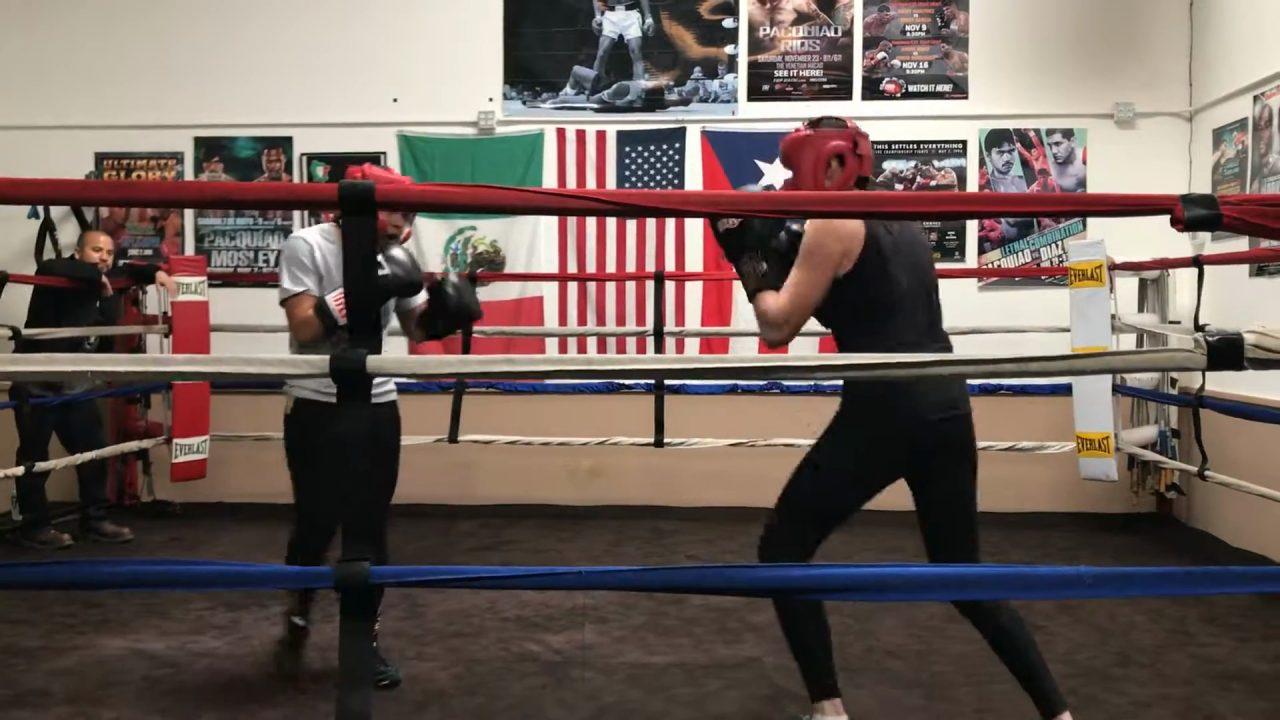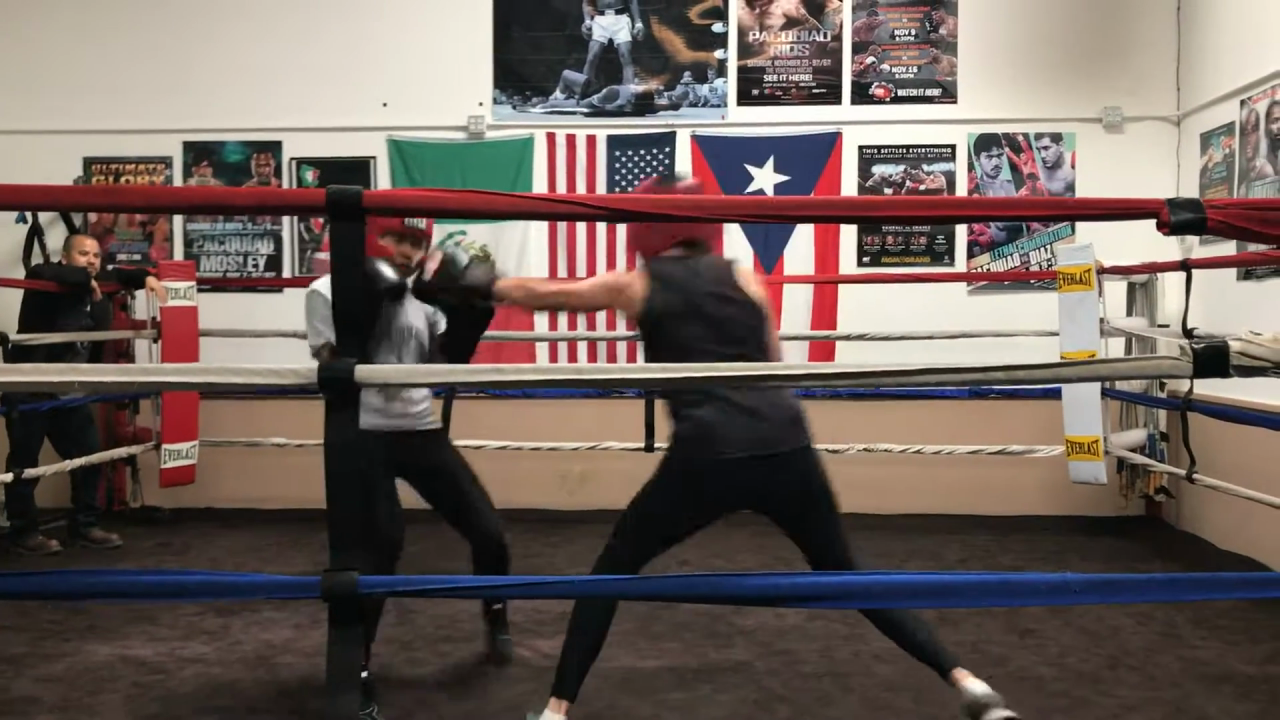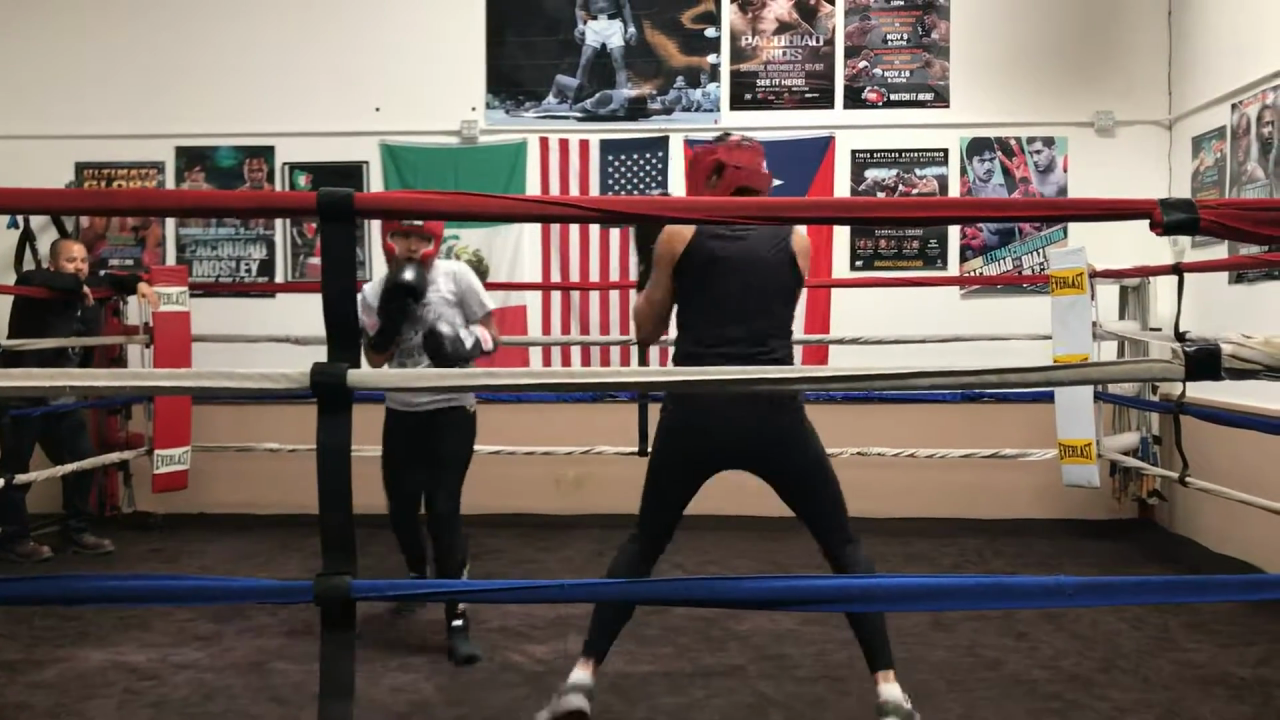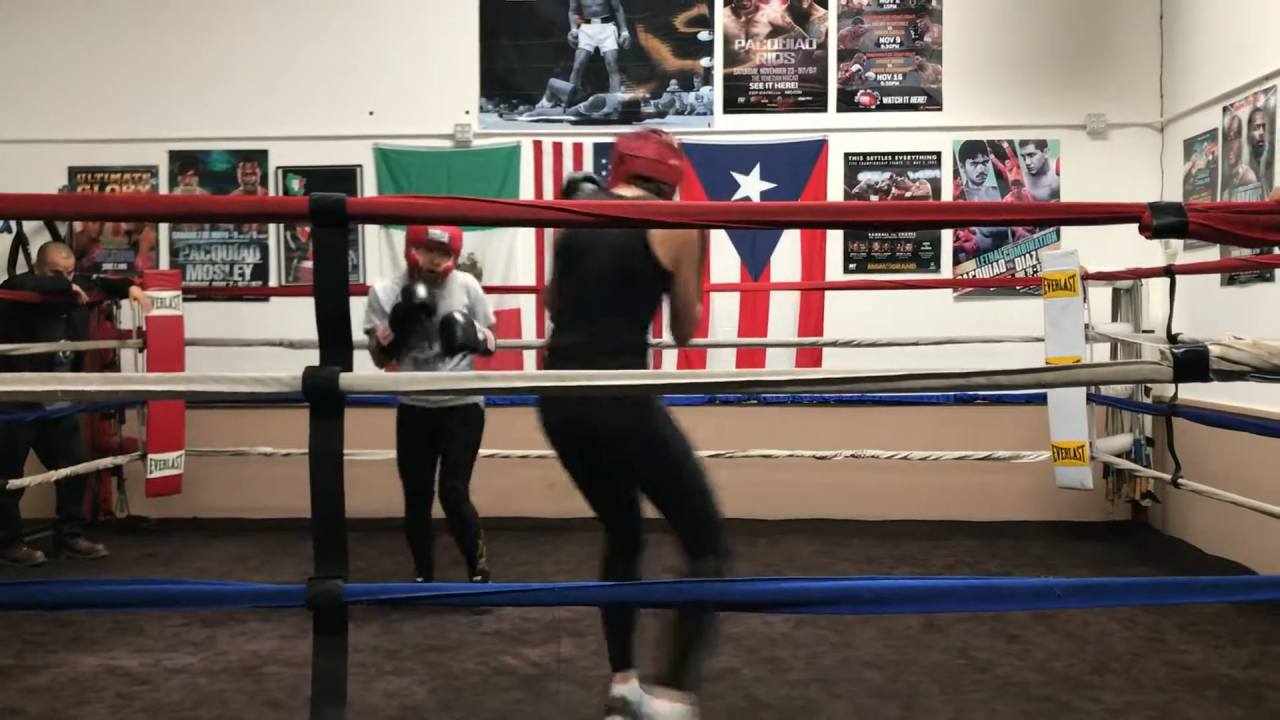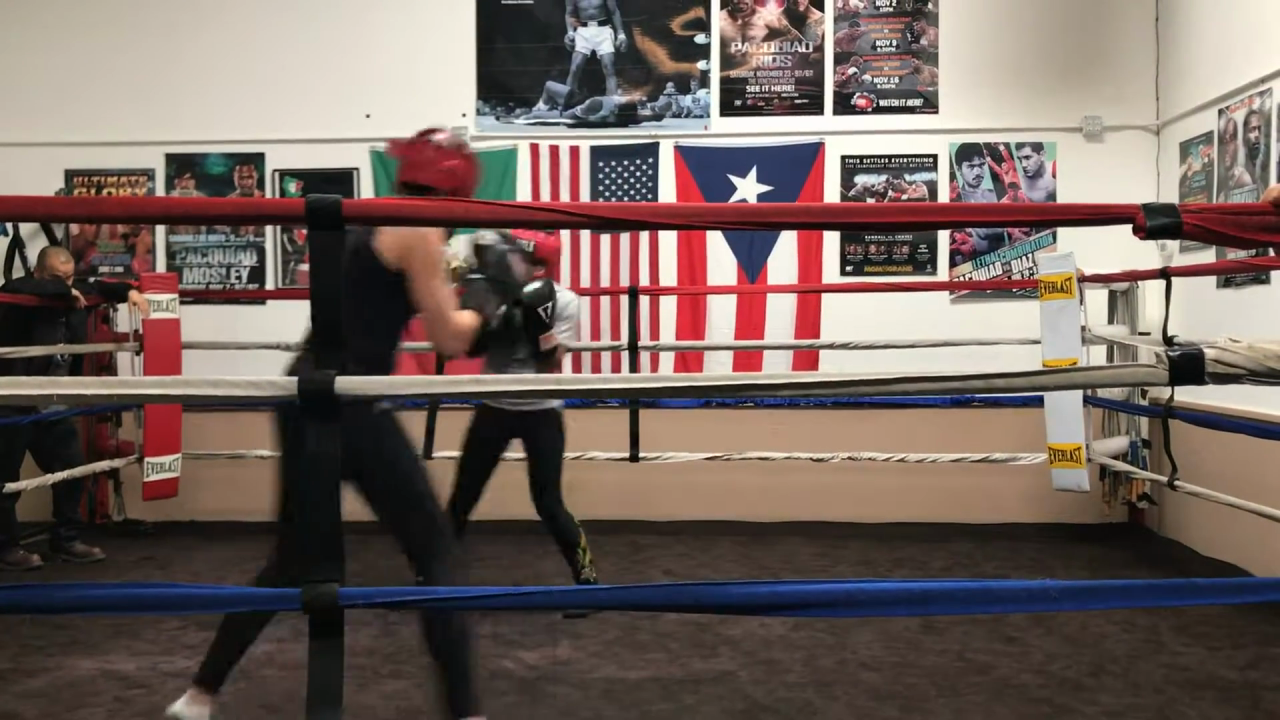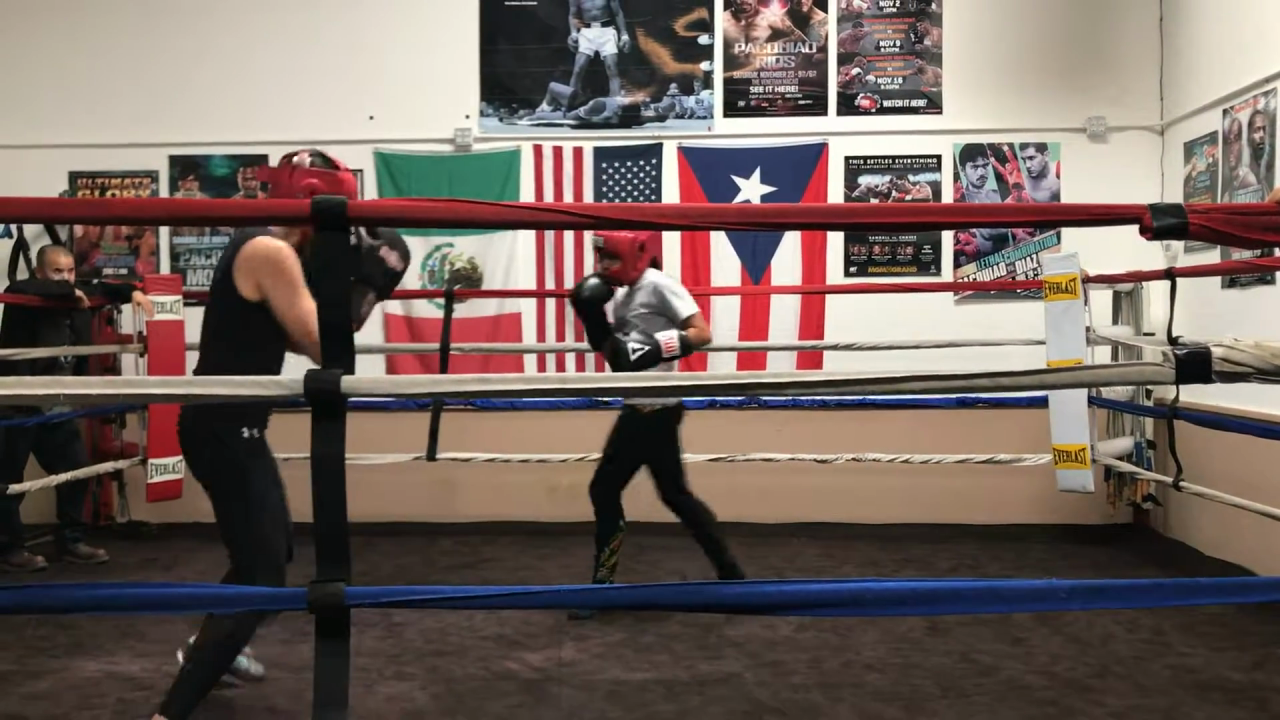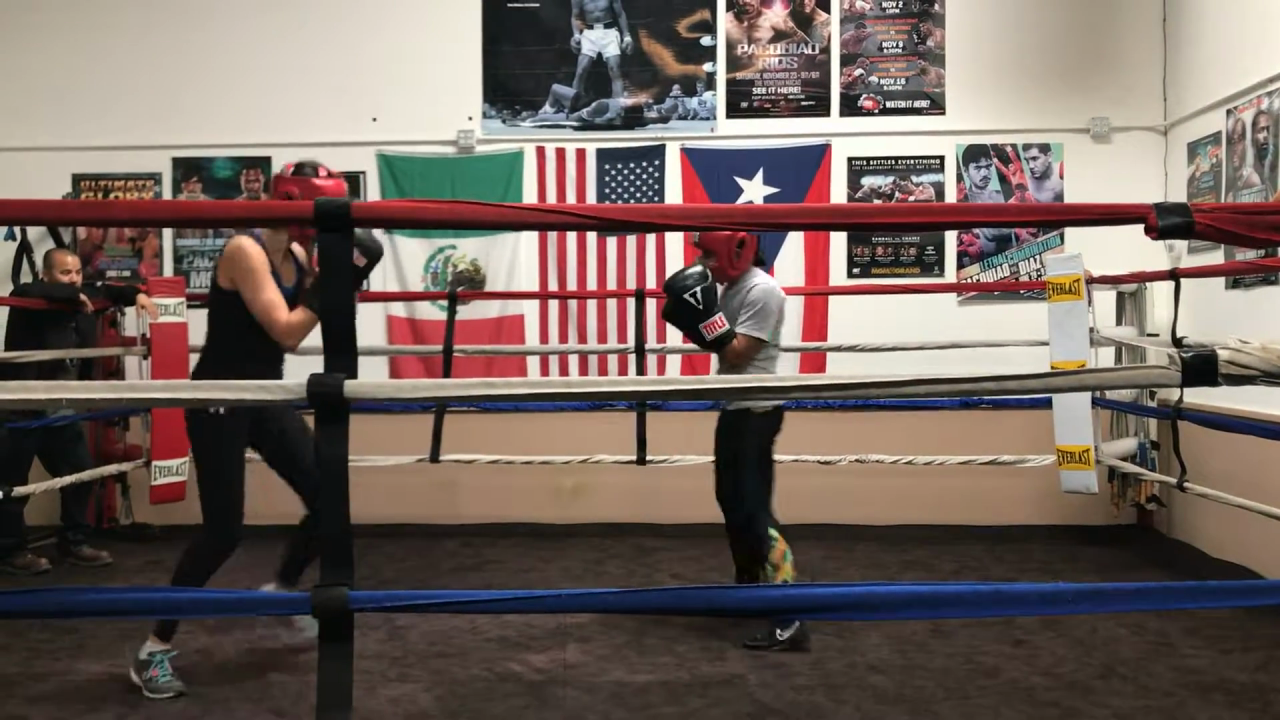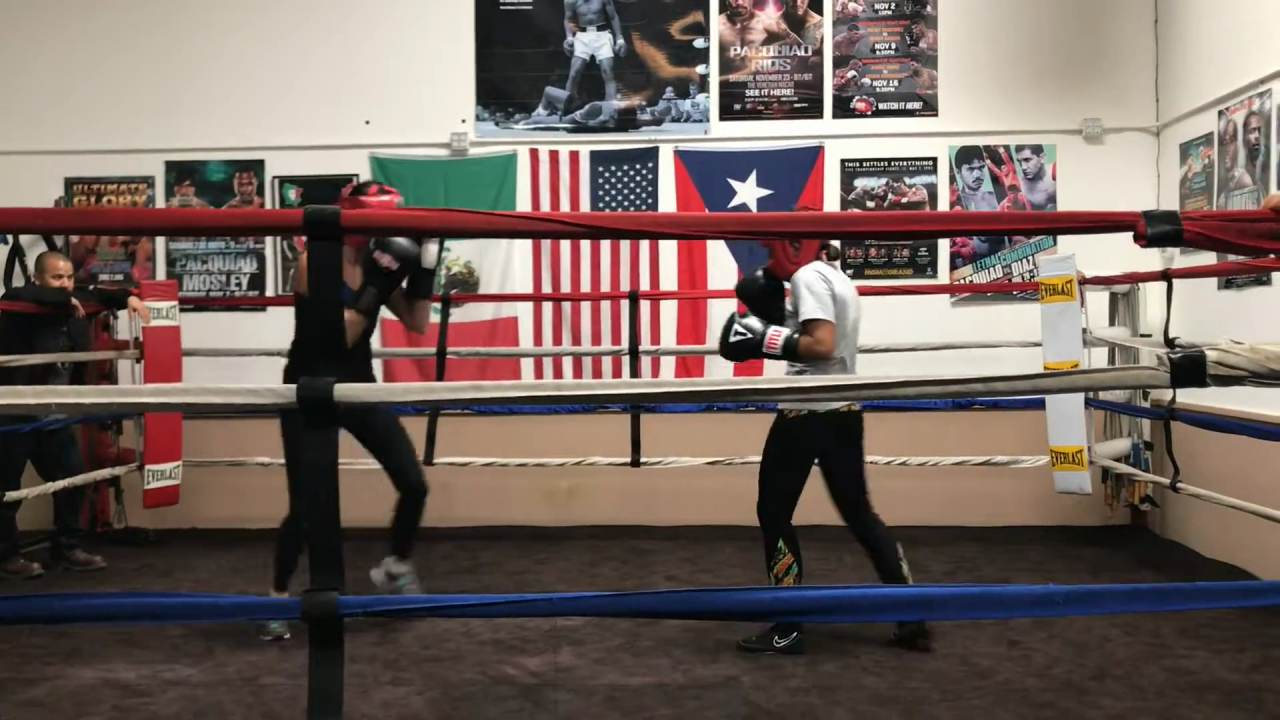
dt=0.5s
person 1, frame 1
left shoulder: (833, 225)
right shoulder: (906, 226)
left elbow: (778, 328)
left wrist: (751, 261)
right wrist: (788, 255)
left hip: (883, 412)
right hip: (947, 409)
left knee: (782, 550)
person 1, frame 2
left shoulder: (640, 284)
right shoulder: (746, 277)
left elbow: (541, 294)
left wrist: (470, 278)
left hip: (709, 453)
right hip: (783, 445)
left knee: (614, 571)
right knee: (844, 576)
person 1, frame 3
left shoulder: (679, 233)
right shoulder: (796, 240)
left elbow: (646, 330)
left wrist: (648, 259)
left hip: (693, 412)
right hip: (773, 414)
left knee: (646, 541)
right knee: (842, 546)
person 1, frame 4
right shoulder: (674, 228)
right elbow: (688, 330)
left hip: (561, 396)
right hip: (621, 401)
left knee: (624, 535)
right knee: (707, 547)
person 1, frame 5
left shoulder: (361, 222)
right shoulder: (419, 232)
right elbow: (449, 340)
right wrist: (490, 293)
left hip: (304, 397)
right hip: (350, 405)
left knee: (290, 561)
right knee: (435, 562)
person 1, frame 6
left shoulder: (260, 247)
right shoulder: (271, 252)
left elbow: (295, 337)
right elbow: (322, 346)
right wrist: (371, 286)
left hip: (225, 418)
right hip: (227, 424)
left knee: (273, 548)
right knee: (262, 582)
left ankle: (209, 645)
person 1, frame 7
left shoulder: (299, 255)
right shoulder: (244, 250)
right elbow: (286, 331)
left wrist: (348, 269)
left hip: (268, 398)
right hip: (221, 400)
right knee: (221, 532)
left ankle: (282, 589)
right ankle: (155, 649)
person 1, frame 8
left shoulder: (375, 259)
right shoulder: (314, 259)
left elbow: (417, 324)
right elbow: (340, 332)
left wrist: (422, 270)
right wrist: (374, 286)
left hip: (359, 386)
left knee: (415, 485)
right knee: (305, 509)
left ankle: (395, 567)
right ankle: (279, 598)
person 2, frame 1
left shoulder: (393, 257)
right shoulder: (308, 245)
left elbow: (419, 323)
right elbow: (305, 329)
left wrist: (449, 309)
left hip: (378, 404)
right hip: (315, 404)
left knee: (368, 526)
right knee: (316, 522)
right ankle: (299, 619)
person 2, frame 2
left shoulder: (422, 297)
right shoulder: (329, 293)
left elbow: (445, 359)
left wrist: (467, 326)
left hip: (421, 431)
right hip: (360, 436)
left knee: (488, 531)
right knee: (383, 542)
left ankle: (495, 615)
right ankle: (356, 671)
person 2, frame 3
left shoulder: (456, 276)
right shoulder: (374, 292)
left elbow: (491, 335)
right elbow: (375, 358)
left wrist: (466, 342)
right wrist: (391, 312)
left hip: (450, 411)
right hip: (402, 413)
left knee: (443, 512)
right knee: (401, 510)
left ankle: (457, 618)
right ankle: (419, 577)
person 2, frame 4
left shoulder: (466, 287)
right shoulder: (384, 292)
left elbow: (492, 341)
right elbow: (381, 360)
left wrist: (476, 339)
right wrist: (398, 324)
left hip: (462, 405)
right hip: (415, 408)
left knee: (454, 493)
right knee: (416, 498)
left ankle: (479, 576)
right ankle: (423, 580)
person 2, frame 5
left shoulder: (564, 302)
left elbow: (552, 367)
left wrist: (545, 329)
left hip: (541, 414)
right hip: (493, 409)
left knee: (547, 502)
right knee: (463, 496)
left ankle: (587, 582)
person 2, frame 6
left shoulder: (659, 285)
right shoulder: (625, 295)
left elbow: (702, 334)
right elbow: (611, 354)
left wrist: (655, 348)
right wrist: (592, 317)
left hip: (651, 407)
right hip: (647, 407)
left knee: (603, 490)
right knee: (675, 493)
left ankle: (601, 584)
right ankle: (731, 575)
person 2, frame 7
left shoulder: (761, 290)
right shoulder: (732, 286)
left elbow: (738, 353)
right elbow: (721, 345)
left wrist: (705, 314)
right wrist: (694, 317)
left hip: (755, 411)
right hip: (738, 409)
left knee: (752, 508)
right knee: (732, 499)
left ankle: (791, 620)
right ankle: (747, 587)
person 2, frame 8
left shoulder: (808, 276)
right shoulder: (837, 278)
left elbow: (821, 345)
left wrist: (764, 337)
right wrist: (772, 315)
left hip: (805, 413)
right hip: (844, 411)
left knee: (773, 515)
right knee: (859, 512)
left ankle: (787, 628)
right ankle: (912, 615)
person 3, frame 1
left shoulder: (108, 282)
right shoulder: (57, 277)
left elbow: (131, 272)
right elbow: (50, 269)
left wrist: (156, 273)
right wrist: (95, 275)
left hip: (79, 388)
right hip: (36, 385)
left knee: (95, 452)
right knee: (34, 458)
left ankle: (95, 519)
right ankle: (35, 527)
person 3, frame 2
left shoulder: (99, 285)
right shoulder: (44, 282)
left elbow: (119, 276)
right elbow: (40, 273)
left wrist: (146, 277)
right wrist: (84, 279)
right hip: (29, 392)
left knee: (89, 458)
left ankle: (84, 525)
person 3, frame 3
left shoulder: (88, 288)
right shoulder: (34, 285)
left elbow: (110, 281)
right elbow: (32, 279)
left wrist: (137, 283)
right wrist: (77, 287)
left hip: (63, 399)
left knee: (82, 462)
left ankle: (76, 532)
person 3, frame 4
left shoulder: (75, 290)
left elbow: (99, 285)
left wrist: (129, 286)
right wrist: (63, 286)
left knee: (75, 466)
left ankle: (69, 536)
person 3, frame 5
left shoulder: (74, 294)
left elbow: (98, 288)
left wrist: (128, 291)
right wrist: (63, 291)
left knee: (72, 470)
left ankle: (65, 540)
person 3, frame 6
left shoulder: (77, 295)
left elbow: (103, 290)
left wrist: (132, 291)
right wrist: (67, 291)
left hip: (58, 407)
left knee: (76, 471)
left ankle: (70, 541)
person 3, frame 7
left shoulder: (84, 299)
right shoulder: (27, 297)
left elbow: (108, 292)
right elbow: (28, 292)
left wrist: (136, 294)
right wrist: (73, 296)
left hip: (63, 410)
left knee: (80, 474)
left ankle: (73, 543)
person 3, frame 8
left shoulder: (75, 301)
left elbow: (99, 295)
left wrist: (128, 297)
right wrist: (63, 300)
left hip: (55, 414)
left knee: (73, 478)
left ankle: (66, 548)
